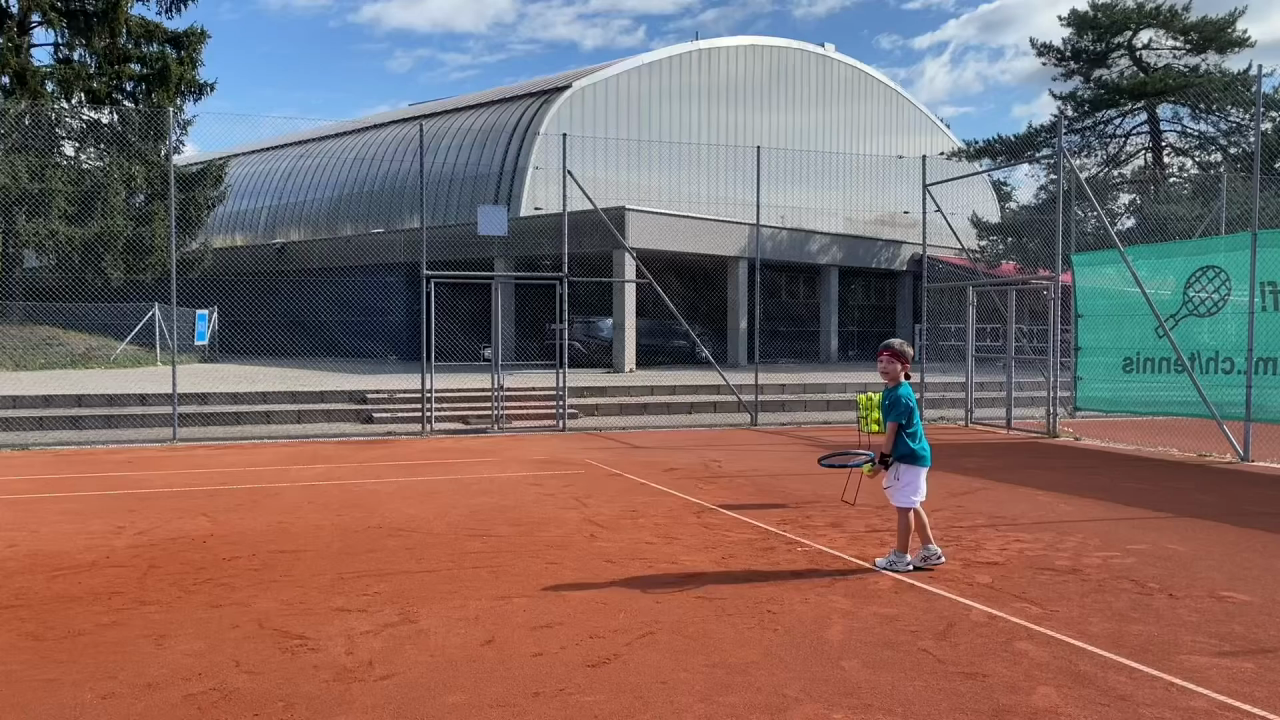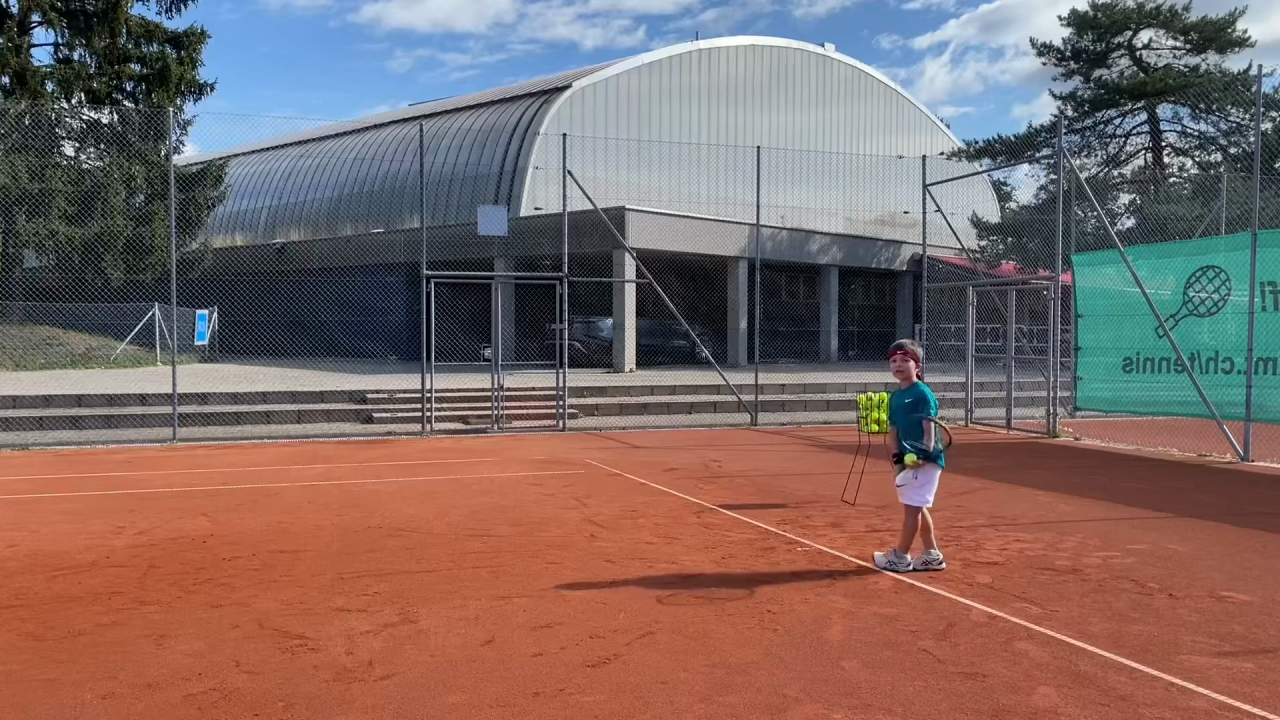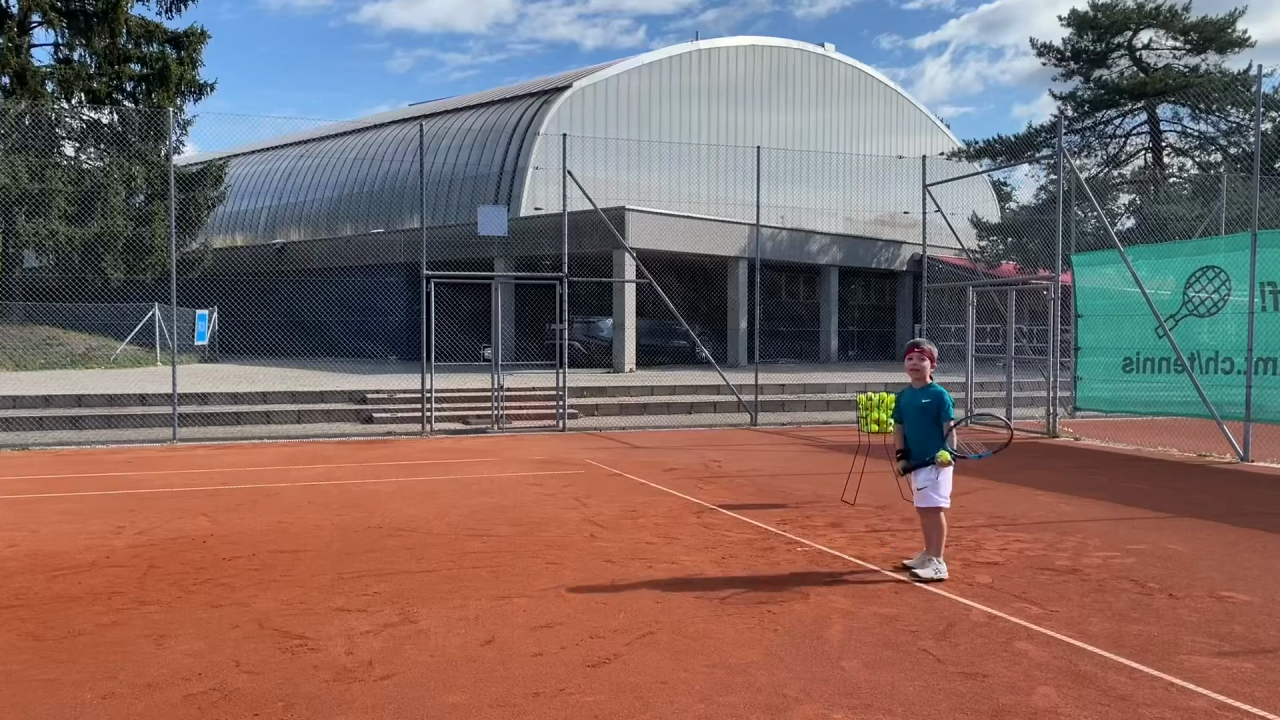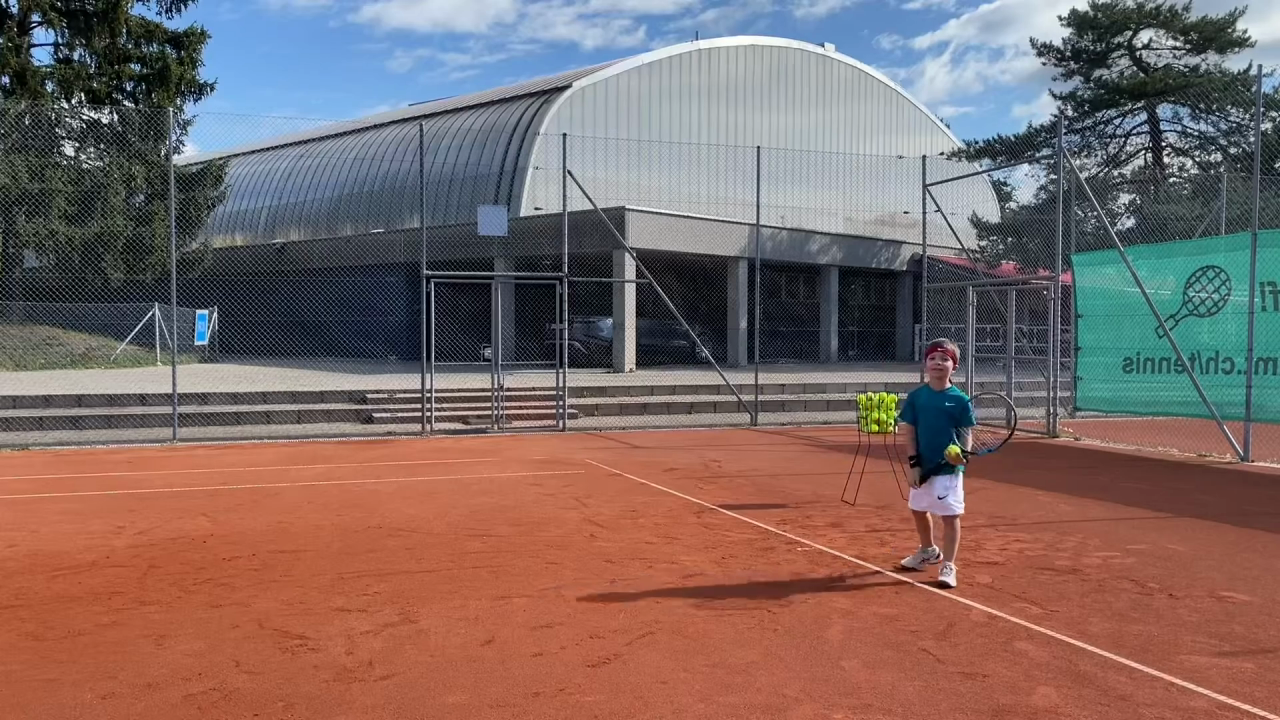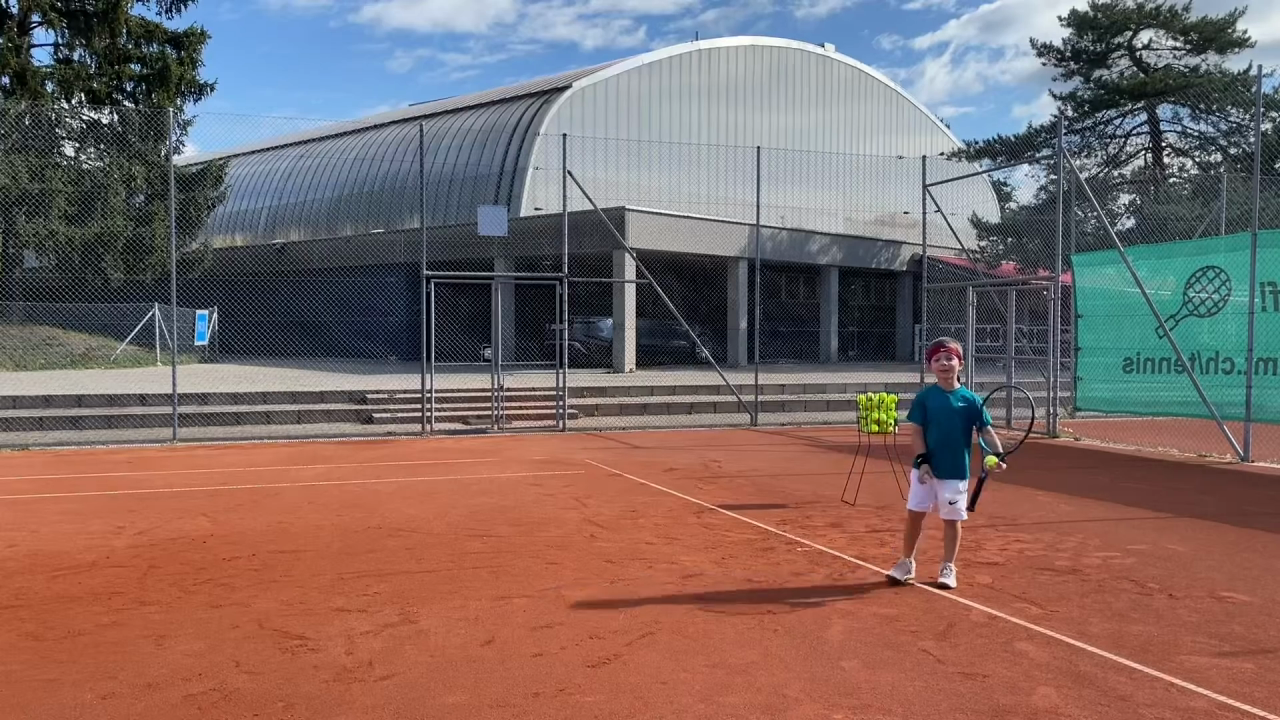
dt=0.3s
person 1, frame 1
left shoulder: (900, 396)
right shoulder: (890, 392)
left elbow: (891, 432)
left wrist: (881, 459)
right wrist: (886, 459)
left hip: (908, 458)
right hip: (913, 457)
left knee: (903, 507)
right knee: (912, 506)
left ankle: (900, 557)
right ankle: (930, 551)
person 1, frame 2
left shoulder: (923, 394)
right shoulder: (895, 396)
left elbow: (928, 426)
right elbow: (894, 431)
right wrist: (898, 459)
left hip: (924, 460)
left knee: (912, 506)
right knee: (917, 508)
left ankle: (900, 557)
right ankle: (932, 555)
person 1, frame 3
left shoulder: (940, 395)
right shoulder: (903, 396)
left elbow: (949, 428)
right elbow: (899, 429)
right wrist: (901, 457)
left hip: (937, 462)
right hip: (916, 462)
left knee: (935, 508)
right knee: (923, 508)
left ankle: (937, 562)
right ankle: (931, 555)
person 1, frame 4
left shoulder: (960, 399)
right shoulder: (916, 396)
left elbow: (965, 433)
right elbow: (909, 431)
right wrist: (913, 464)
left hip: (949, 468)
right hip: (923, 467)
left knee: (950, 516)
right knee: (918, 510)
left ankle: (948, 566)
right ankle: (929, 550)
person 1, frame 5
left shoulder: (971, 400)
right shoulder: (924, 397)
left elbow: (985, 430)
right elbow: (916, 432)
left wrist: (998, 454)
right wrist: (922, 462)
left hip: (956, 471)
right hip: (925, 468)
left knee: (952, 519)
right knee: (914, 514)
left ankle: (948, 567)
right ankle: (907, 563)
